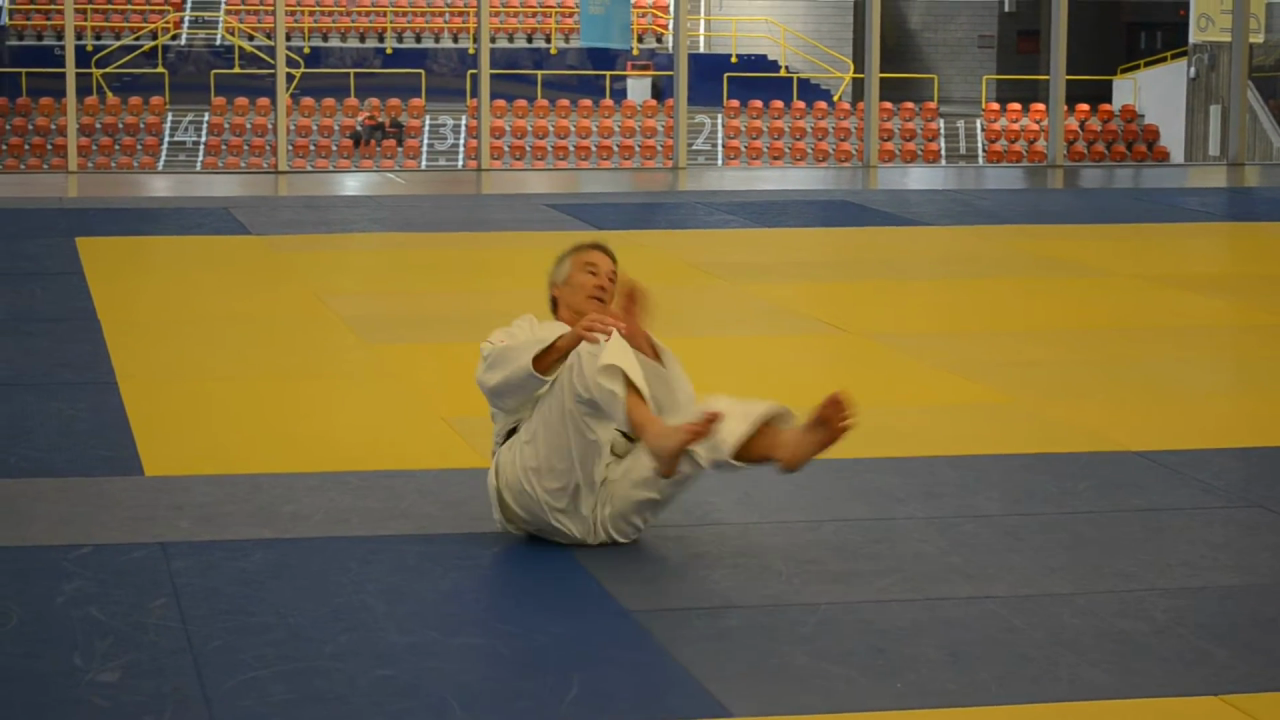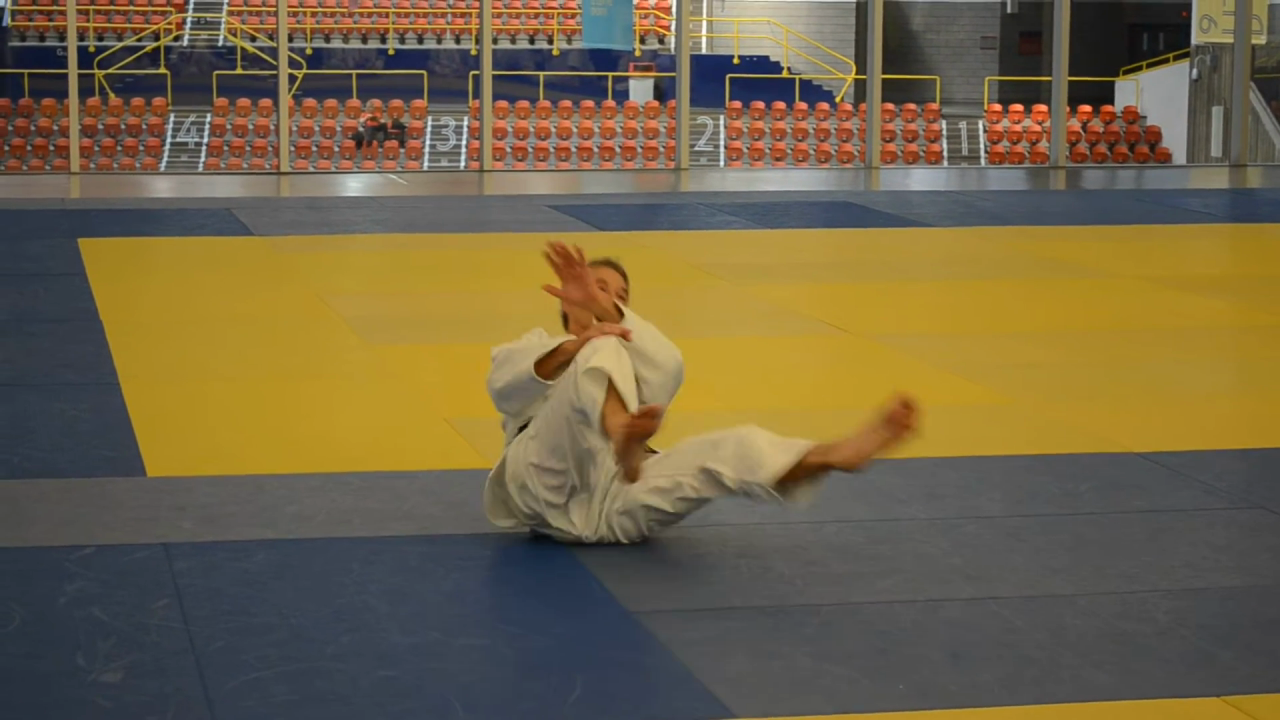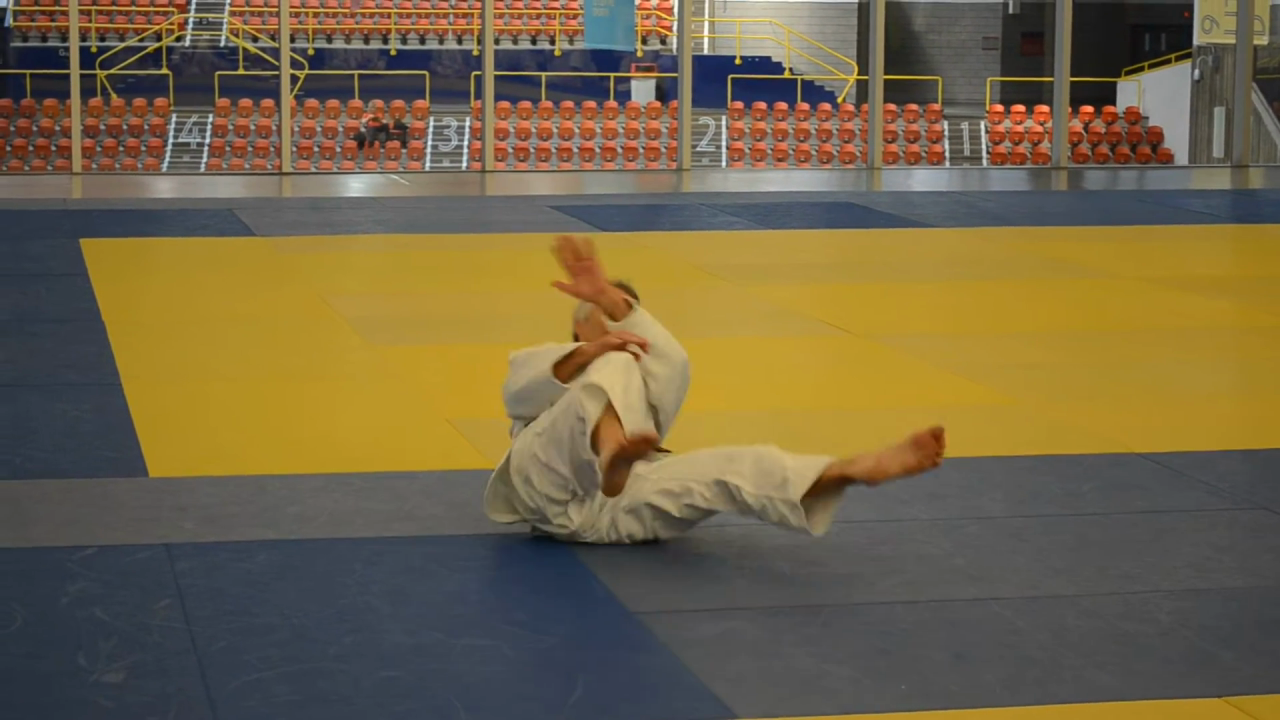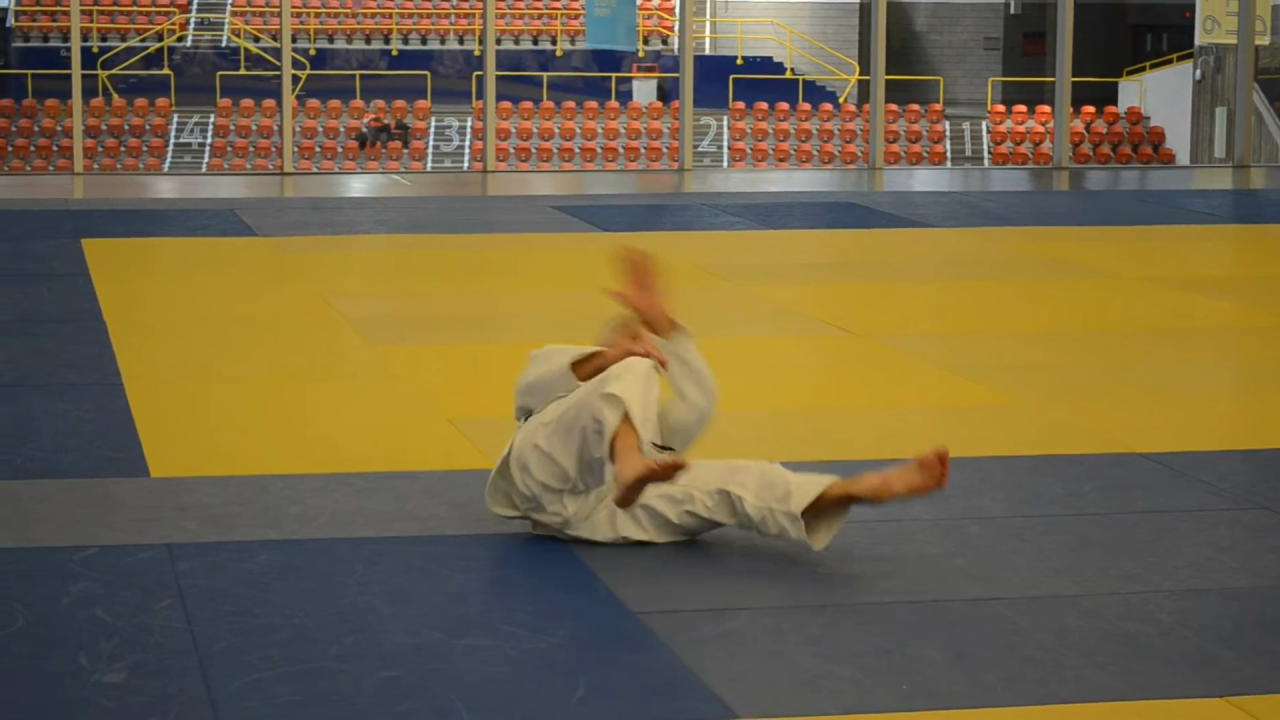
dt=0.1s
person 1, frame 1
left shoulder: (626, 350)
right shoulder: (525, 333)
left elbow: (675, 410)
right elbow: (500, 378)
left wrist: (641, 341)
right wrist: (566, 341)
left hip: (605, 507)
right hip: (541, 490)
left knee: (710, 414)
right knee: (601, 351)
left ankle: (783, 446)
right ankle: (660, 443)
person 1, frame 2
right shoulder: (541, 347)
left elbow: (667, 368)
right elbow: (506, 383)
left wrist: (602, 309)
right wrist: (577, 344)
left hip: (611, 508)
right hip: (547, 488)
left knee: (729, 448)
right knee: (602, 360)
left ankle: (831, 454)
right ankle: (621, 436)
person 1, frame 3
left shoulder: (643, 419)
left elbow: (671, 366)
right elbow: (521, 386)
left wrist: (610, 301)
right wrist: (597, 350)
left hip: (609, 508)
right hip: (548, 484)
left knee: (739, 468)
right knee: (614, 371)
left ankle: (859, 469)
right ankle: (613, 452)
person 1, frame 4
left shoulder: (653, 425)
left elbow: (698, 402)
right elbow: (537, 379)
left wrist: (659, 319)
right wrist: (614, 354)
left hip: (602, 511)
right hip: (547, 479)
left knee: (740, 482)
right knee: (629, 374)
left ankle: (864, 487)
right ankle: (628, 468)
